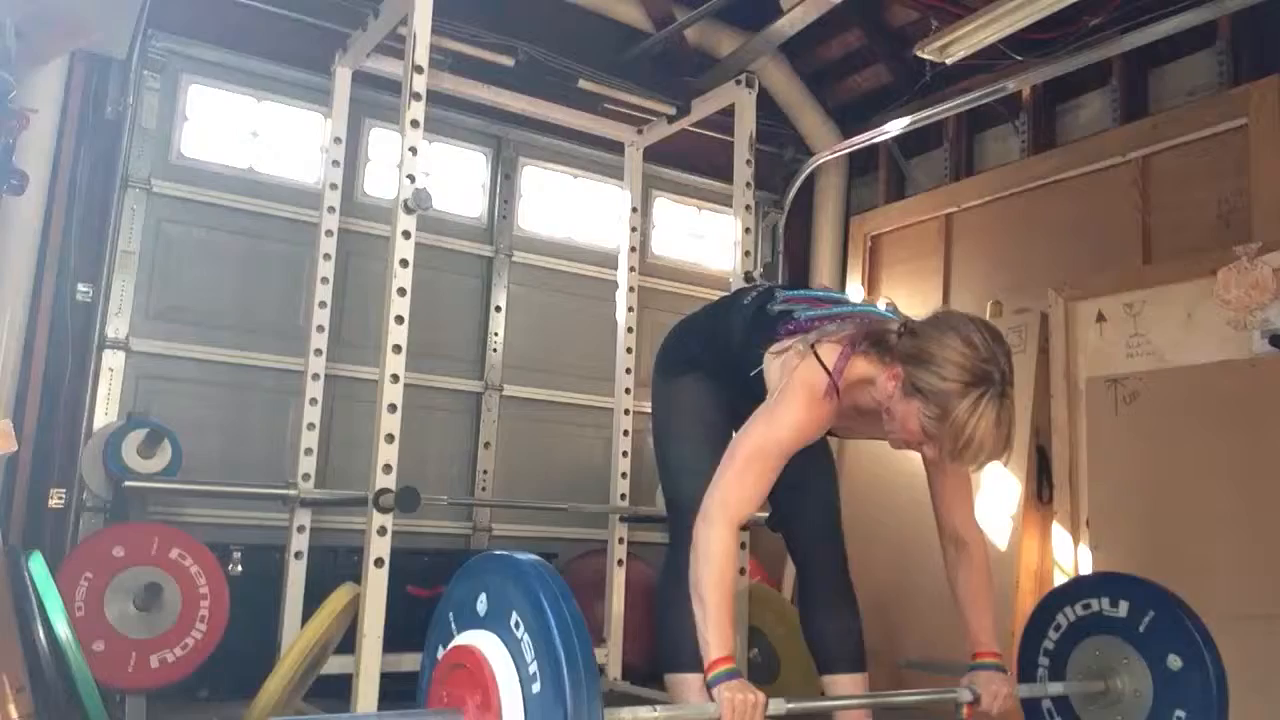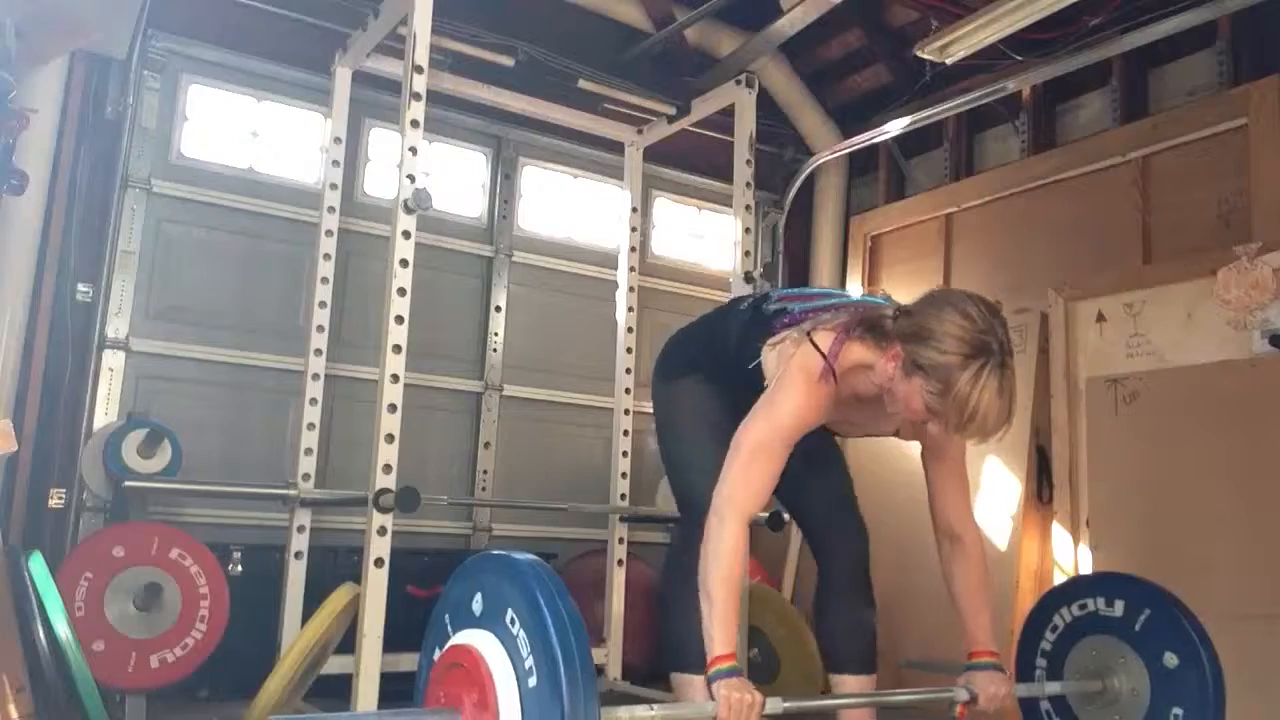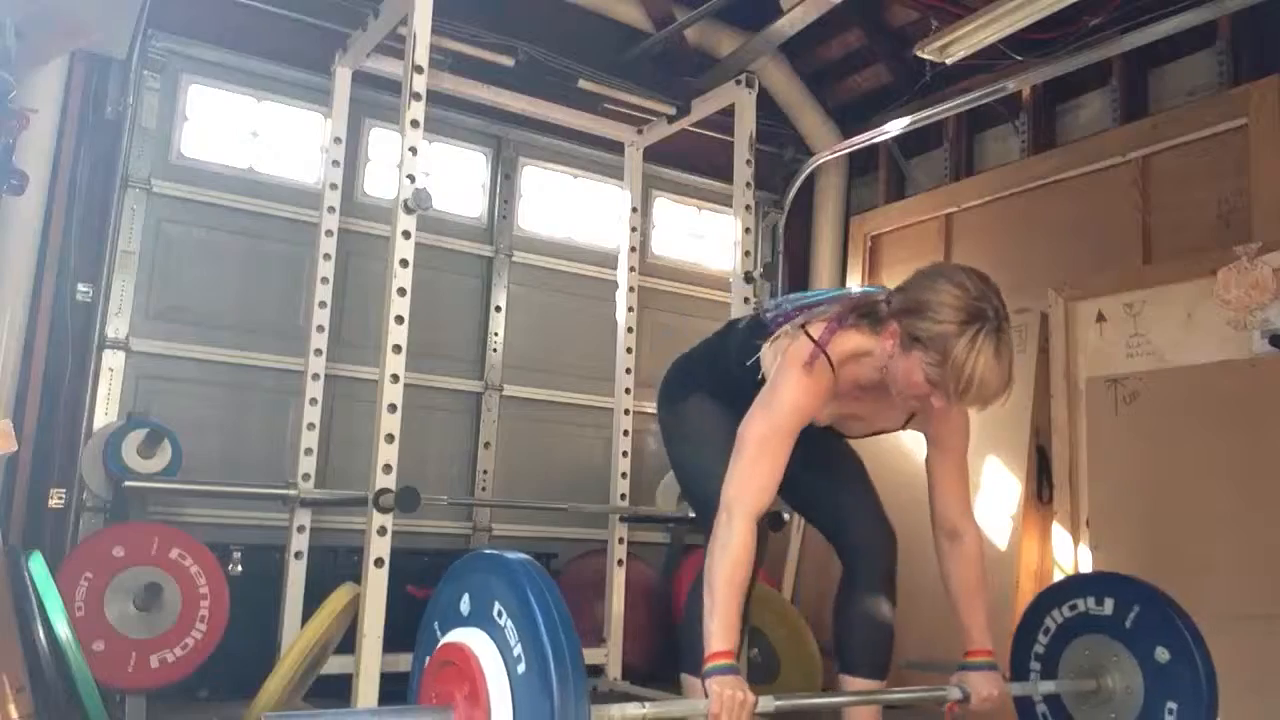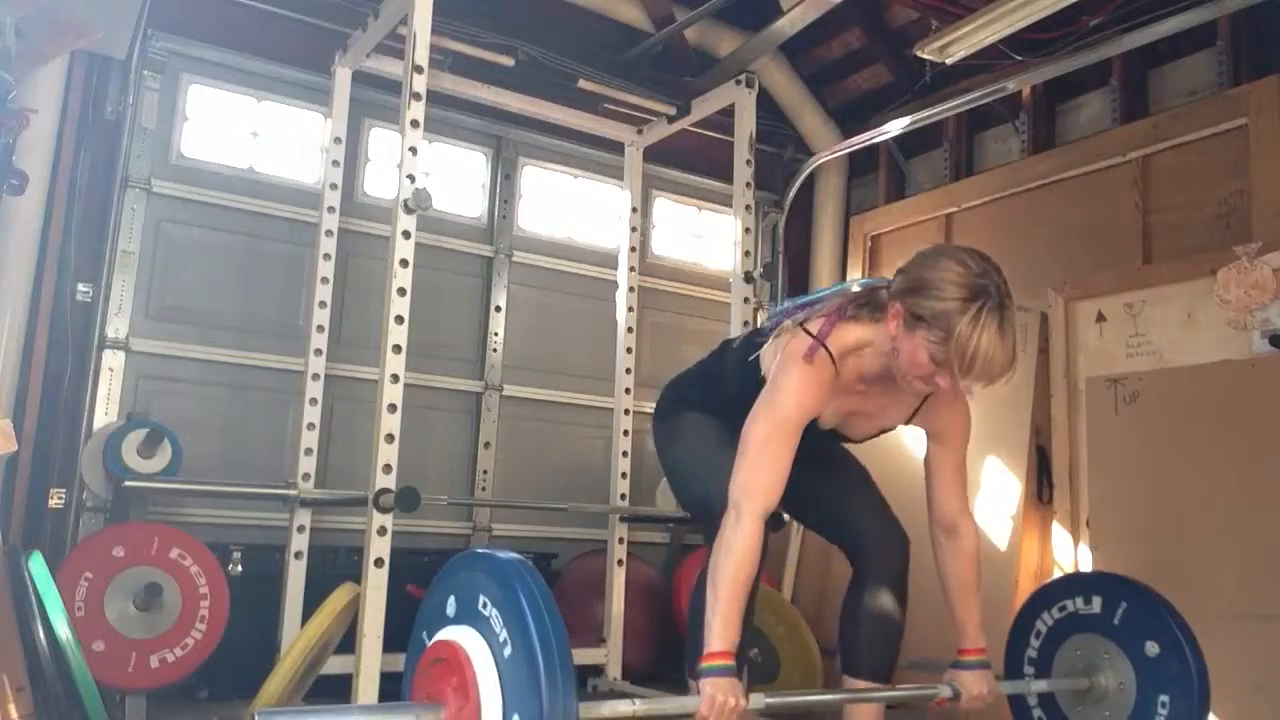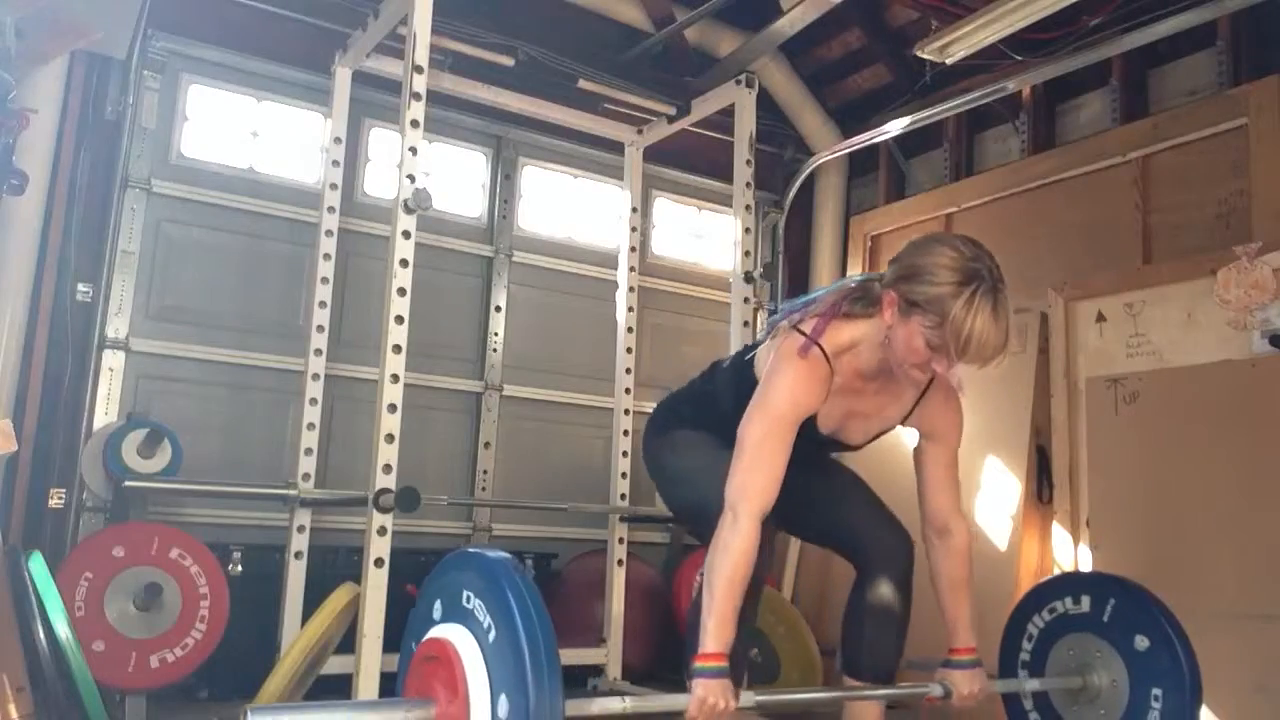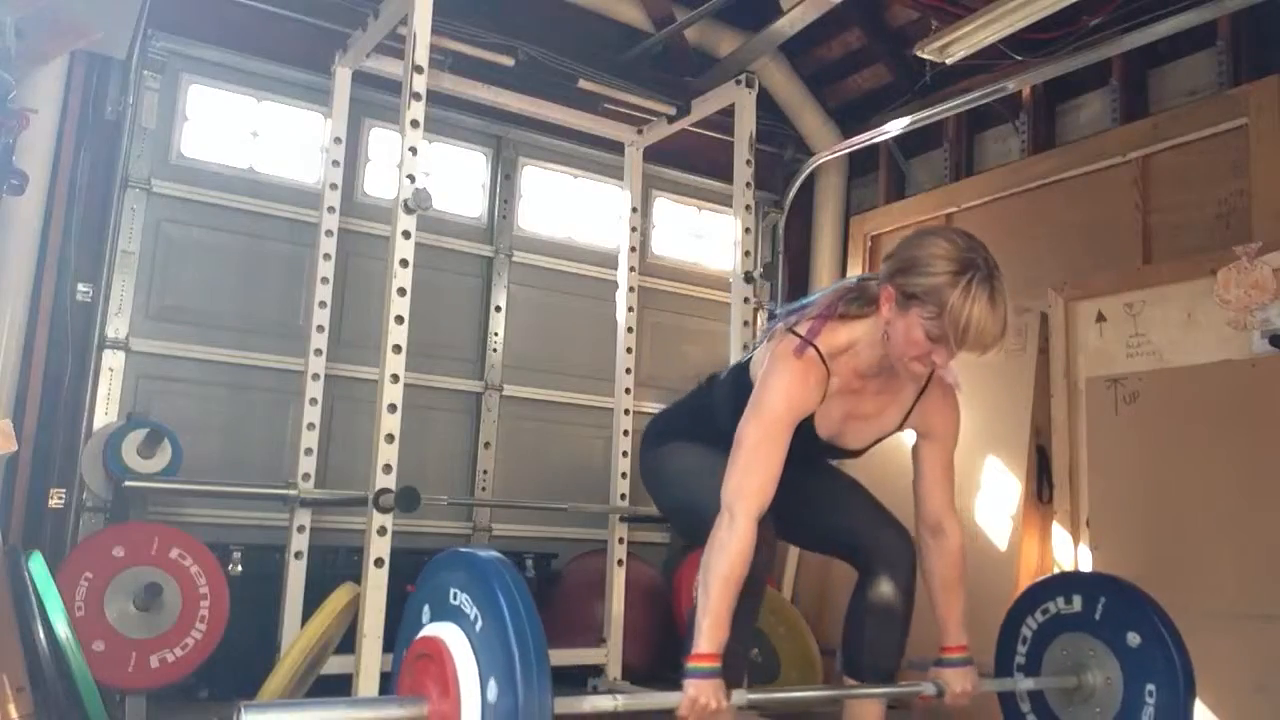
dt=0.2s
person 1, frame 1
left shoulder: (934, 403)
right shoulder: (815, 384)
left elbow: (962, 538)
right elbow: (716, 520)
left wrist: (987, 658)
right wrist: (722, 671)
left hip: (762, 385)
right hip: (700, 366)
left knee: (821, 546)
right knee: (697, 519)
person 1, frame 2
left shoulder: (932, 400)
right shoulder: (812, 374)
left elbow: (958, 535)
right elbow: (728, 516)
left wrist: (984, 657)
right wrist: (723, 669)
right hip: (701, 376)
left knee: (844, 543)
right knee: (706, 525)
person 1, frame 3
left shoulder: (939, 408)
right shoulder: (812, 365)
left elbow: (957, 531)
right elbow: (738, 512)
left wrist: (978, 655)
right wrist: (720, 664)
left hip: (803, 429)
right hip: (707, 399)
left knee: (873, 546)
right knee: (741, 541)
person 1, frame 4
left shoulder: (942, 404)
right shoulder: (814, 361)
left elbow: (953, 527)
right elbow: (746, 512)
left wrist: (972, 654)
right wrist: (717, 664)
left hip: (801, 441)
right hip: (701, 418)
left knee: (885, 549)
right knee: (745, 539)
person 1, frame 5
left shoulder: (935, 401)
right shoulder: (807, 360)
left elbow: (946, 527)
right elbow: (743, 513)
left wrist: (962, 653)
right wrist: (711, 663)
left hip: (793, 456)
right hip: (692, 436)
left knee: (888, 551)
right knee: (750, 542)
person 1, frame 6
left shoulder: (933, 400)
right shoulder: (804, 362)
left elbow: (940, 528)
right elbow: (739, 515)
left wrist: (954, 652)
right wrist: (703, 663)
left hip: (790, 467)
right hip: (688, 448)
left knee: (892, 554)
right knee: (752, 542)
